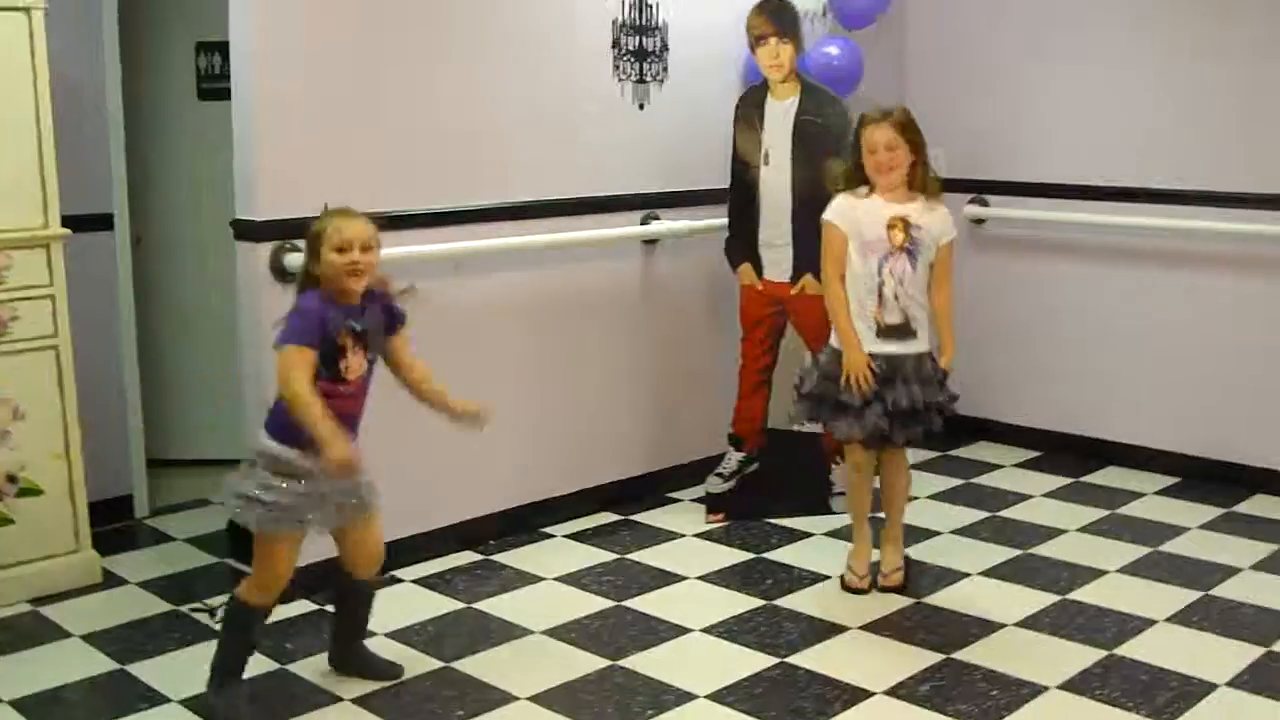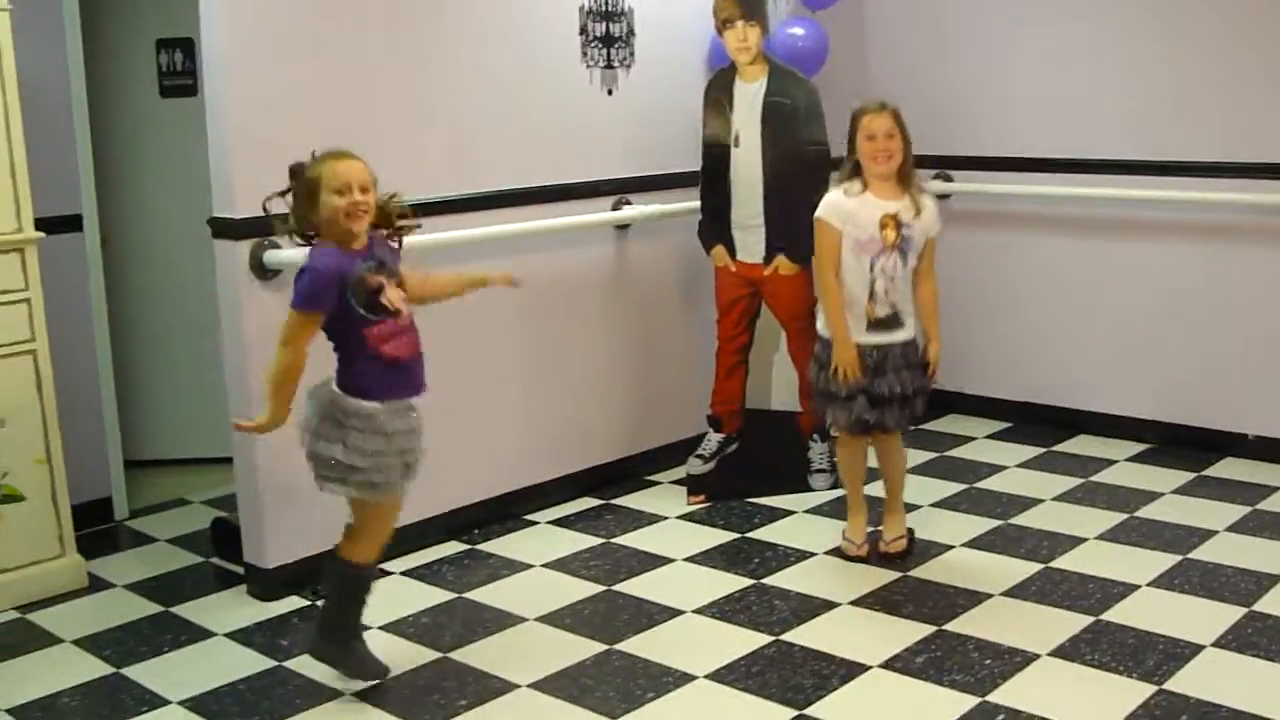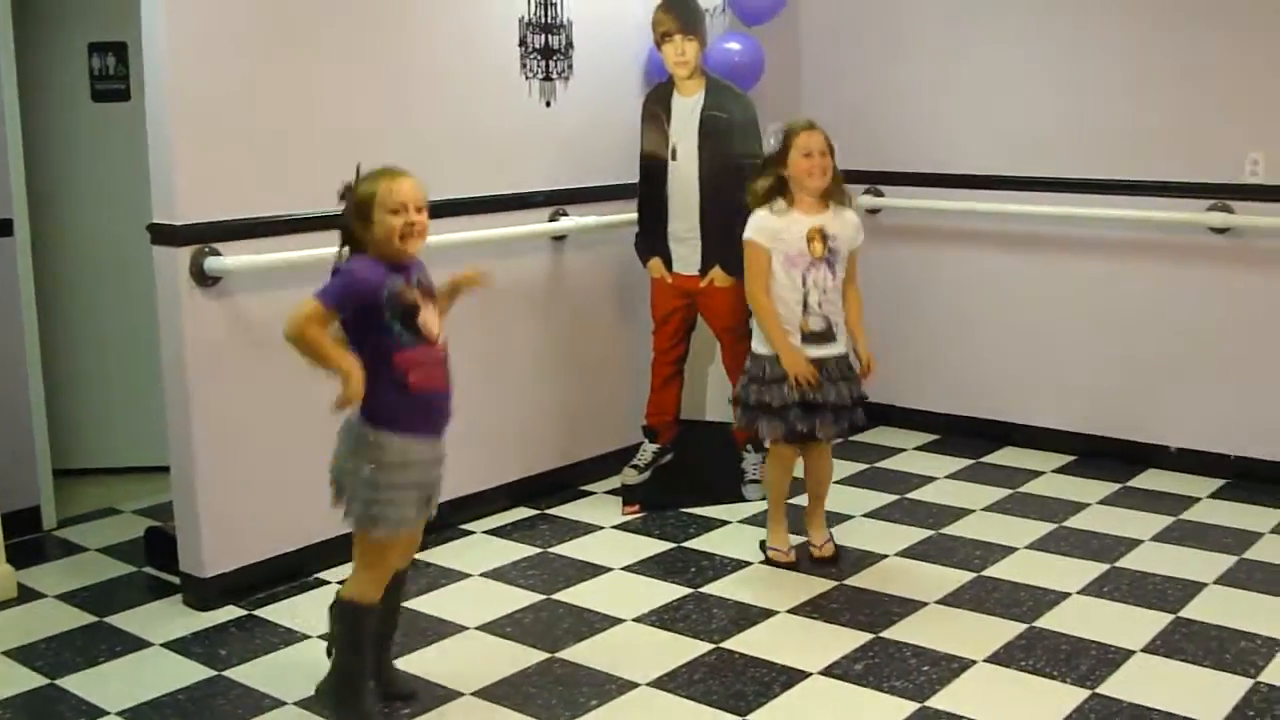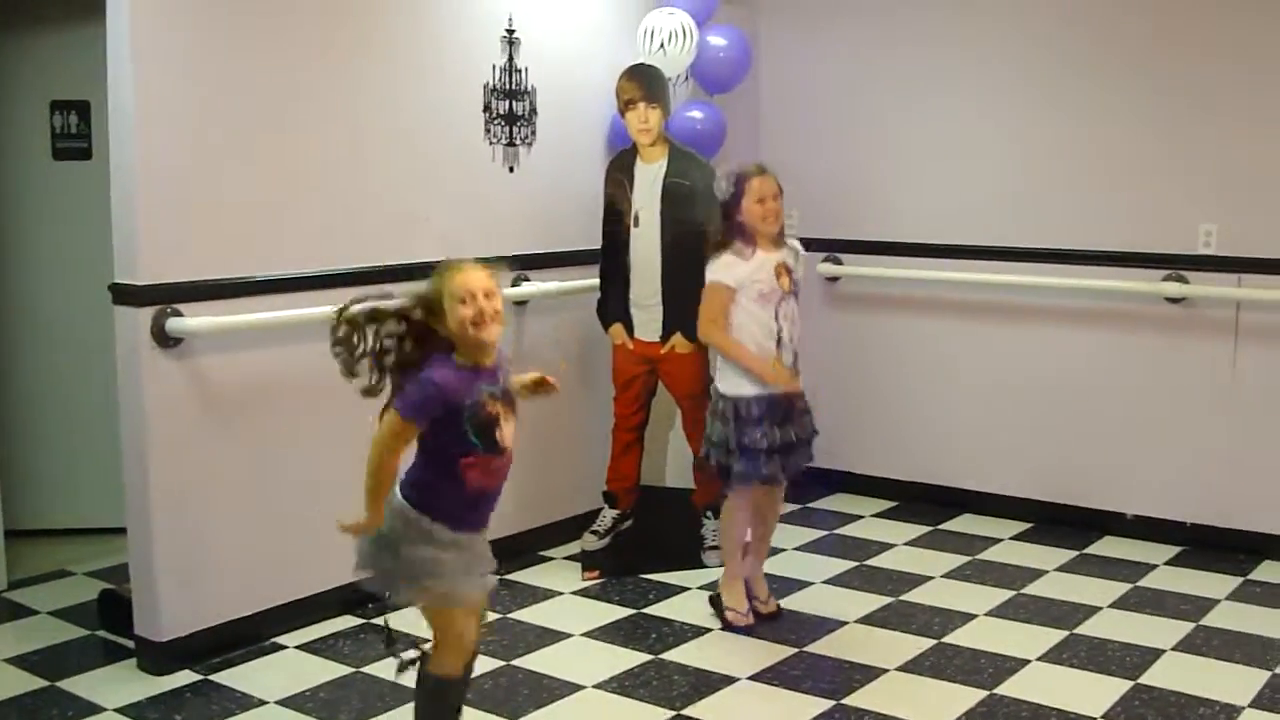
dt=0.7s
person 1, frame 1
left shoulder: (375, 307)
right shoulder: (308, 313)
left elbow: (406, 368)
right elbow: (292, 383)
left wrist: (452, 406)
right wrist: (326, 435)
left hip: (343, 455)
right hip: (292, 457)
left knee: (367, 554)
right knee: (271, 575)
left ankle: (348, 647)
right ankle: (223, 680)
person 1, frame 2
left shoulder: (378, 249)
right shoulder: (325, 268)
left elbow: (413, 290)
right elbow: (292, 347)
left wrist: (477, 280)
right wrist: (276, 412)
left hip: (393, 407)
right hip: (365, 411)
left knee: (373, 521)
right knee: (375, 527)
left ankle: (338, 620)
right ankle: (337, 637)
person 1, frame 3
left shoulder: (411, 268)
right shoulder: (358, 276)
right elbow: (300, 327)
left wrist: (453, 288)
right wrist: (349, 371)
left hip: (421, 440)
right hip: (383, 443)
left knee: (400, 558)
right knee: (375, 568)
left ankle: (374, 661)
person 1, frame 4
left shoulder: (491, 365)
right shoulder: (440, 381)
right elbow: (386, 444)
left wrist: (521, 386)
right wrist: (373, 517)
left hip: (464, 525)
right hip: (428, 527)
left knee: (468, 634)
right knee: (457, 640)
person 2, frame 1
left shoulder: (827, 109)
right shoulder: (748, 106)
right elbow: (739, 186)
left wrist: (825, 267)
right wrist: (739, 255)
left hip: (810, 270)
right hip: (758, 269)
right knee: (754, 363)
left ankle: (839, 458)
right ankle: (744, 449)
person 2, frame 2
left shoulder: (797, 91)
right shoulder: (718, 89)
left elbow: (816, 175)
right elbow: (710, 168)
left wrist: (797, 248)
right wrist: (711, 238)
left hip: (782, 252)
right hip: (731, 251)
left knee: (805, 348)
right knee: (730, 345)
left ankle: (816, 438)
right ankle: (723, 429)
person 2, frame 3
left shoulder: (733, 105)
right shoulder: (656, 103)
left elbow: (749, 188)
right elbow: (648, 181)
left wrist: (732, 260)
right wrist: (648, 249)
left hip: (718, 264)
right hip: (667, 263)
left knee: (739, 358)
right knee: (665, 356)
left ankle: (750, 448)
right ankle: (657, 440)
person 2, frame 4
left shoulder: (695, 173)
right shoulder: (618, 171)
left elbow: (711, 255)
right elbow: (610, 249)
left wrist: (693, 327)
right wrist: (610, 317)
left hip: (680, 331)
right hip: (630, 329)
left knee: (698, 426)
right knee: (626, 422)
left ankle: (710, 514)
right ankle: (618, 506)
person 3, frame 1
left shoulder: (934, 216)
right shoulder: (844, 209)
left elbow: (940, 291)
right elbow: (833, 284)
left wrist: (947, 349)
right wrist: (852, 349)
left hip: (911, 355)
right hip: (855, 354)
left knee: (895, 452)
right knee: (858, 447)
left ankle: (892, 548)
right ankle: (861, 543)
person 3, frame 2
left shoulder: (922, 209)
right shoulder: (838, 203)
left elbow: (924, 280)
right elbow: (827, 277)
left wrist: (932, 338)
right wrist: (842, 341)
left hip: (898, 343)
right hip: (847, 341)
left knee: (889, 433)
right knee: (851, 432)
left ankle: (895, 517)
right ankle: (856, 518)
person 3, frame 3
left shoulder: (846, 221)
right shoulder: (766, 221)
left elbow: (850, 287)
right elbow: (756, 293)
left wrist: (861, 343)
right wrist: (786, 351)
left hip: (831, 355)
right hip: (778, 355)
left knee: (820, 444)
right knee: (785, 445)
left ankle: (815, 524)
right ankle: (776, 527)
person 3, frame 4
left shoulder: (791, 253)
right shoulder: (729, 263)
right elbow: (709, 330)
right wrist: (759, 365)
left hip: (783, 395)
right hip: (744, 396)
left knee: (775, 485)
right knee: (747, 488)
left ankle: (754, 573)
right ankle: (730, 583)
